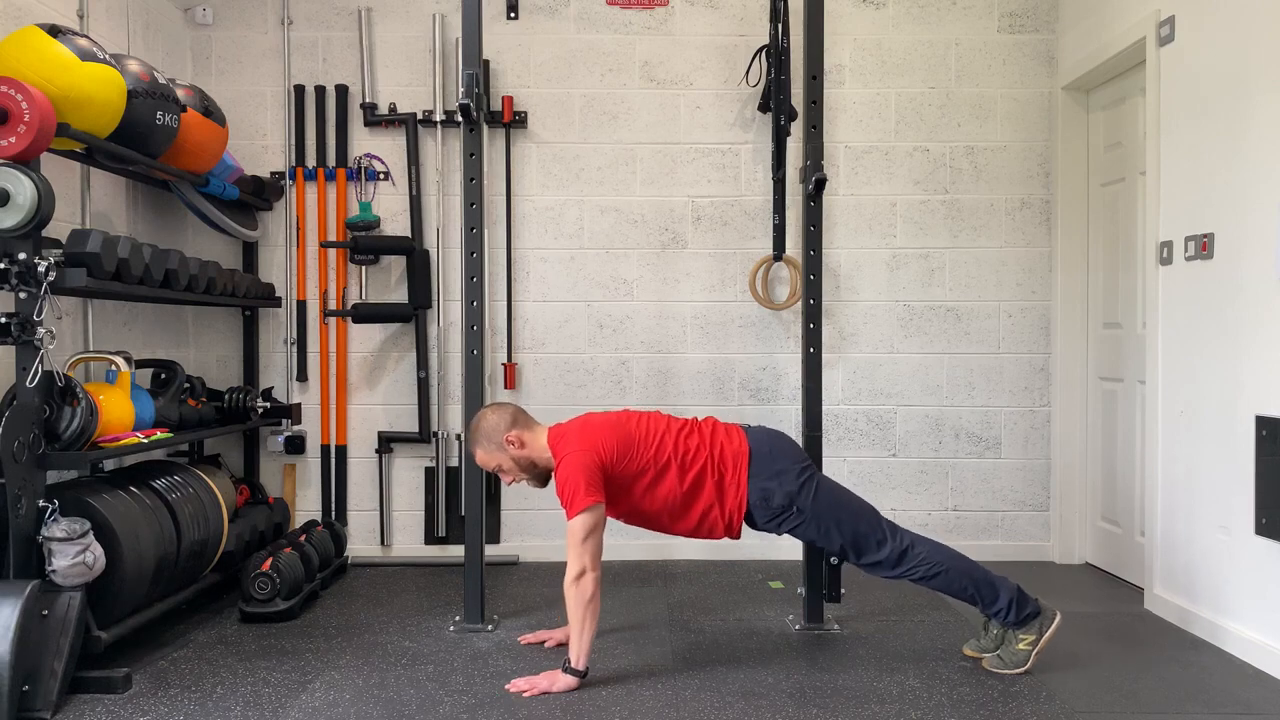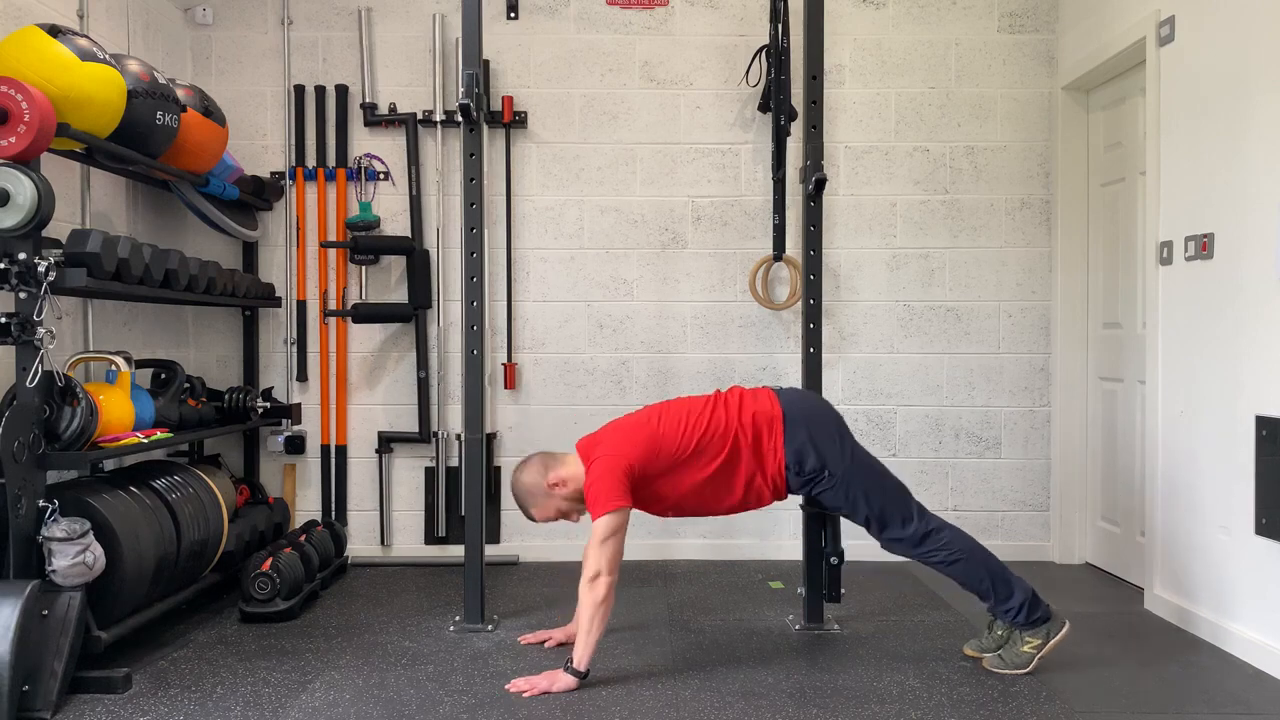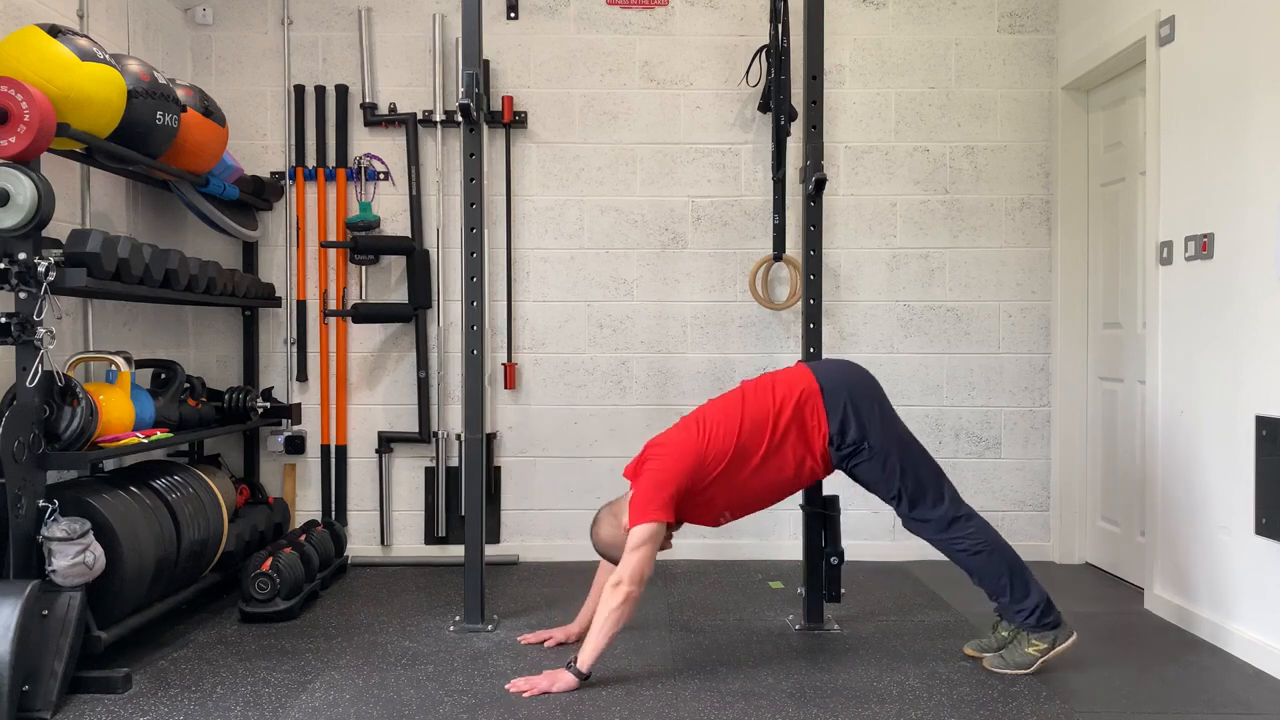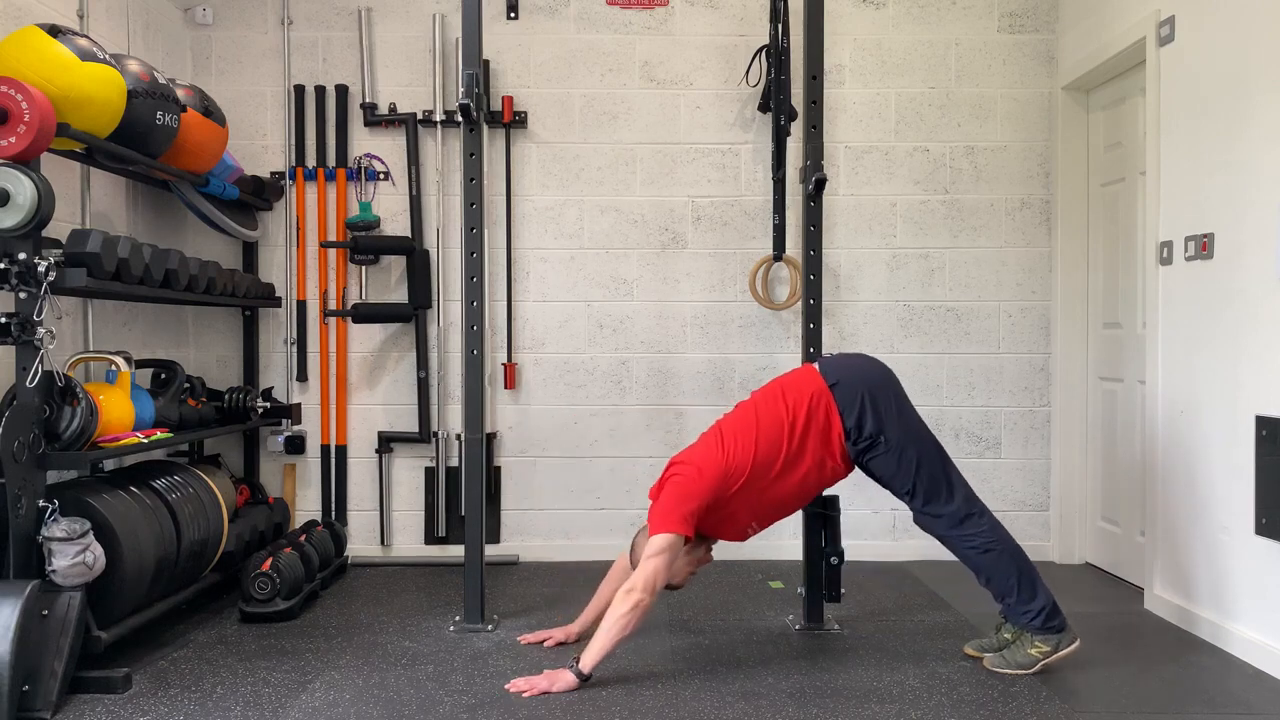
dt=0.3s
person 1, frame 1
left shoulder: (572, 460)
right shoulder: (578, 442)
left elbow: (582, 571)
right elbow: (585, 567)
left wrist: (572, 669)
right wrist: (573, 626)
left hip: (761, 481)
right hip: (751, 470)
left knee: (884, 549)
right knee: (877, 549)
left ankle: (1024, 616)
right ankle: (1004, 616)
person 1, frame 2
left shoulder: (604, 466)
right shoulder: (603, 454)
left elbow: (599, 574)
right elbow: (600, 571)
left wrist: (573, 670)
right wrist: (575, 626)
left hip: (792, 441)
right hip: (783, 428)
left knee: (908, 530)
right knee: (905, 530)
left ankle: (1032, 618)
right ankle: (1010, 614)
person 1, frame 3
left shoulder: (660, 480)
right shoulder: (657, 477)
left elbow: (626, 585)
right elbow: (618, 562)
left wrist: (576, 671)
right wrist: (576, 626)
left hip: (834, 409)
right hip: (826, 403)
left knee: (937, 515)
right knee: (931, 515)
left ankle: (1041, 624)
right ankle: (1017, 617)
person 1, frame 4
left shoulder: (684, 495)
right shoulder: (685, 492)
left elbow: (638, 593)
right elbow: (627, 565)
left wrist: (577, 672)
right wrist: (576, 628)
left hip: (851, 401)
right hip: (842, 396)
left knee: (949, 512)
right knee: (942, 512)
left ankle: (1044, 627)
right ankle: (1023, 618)
